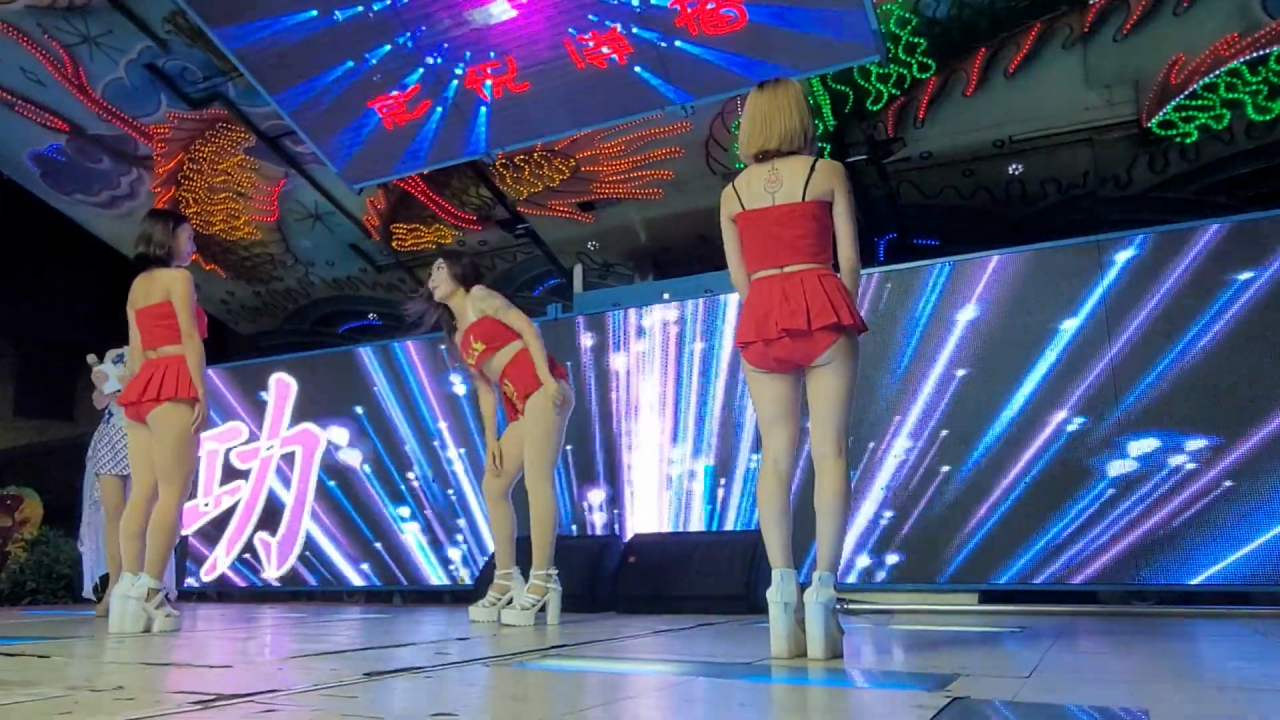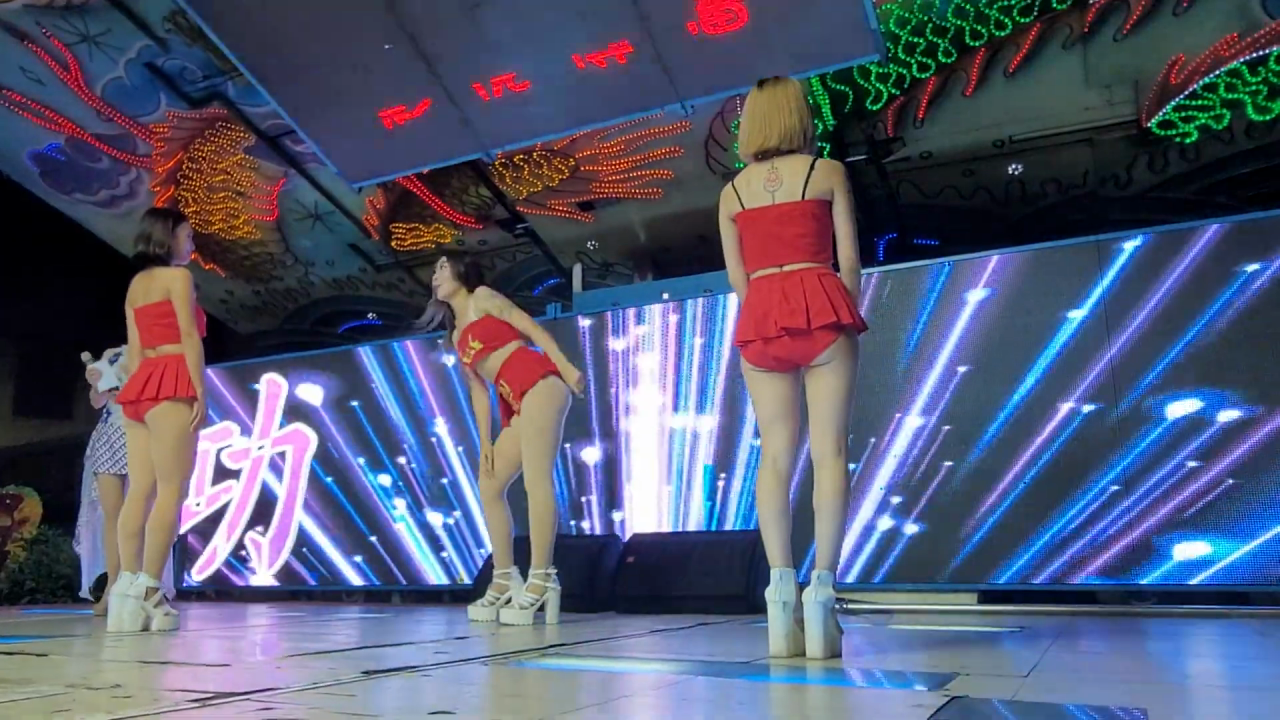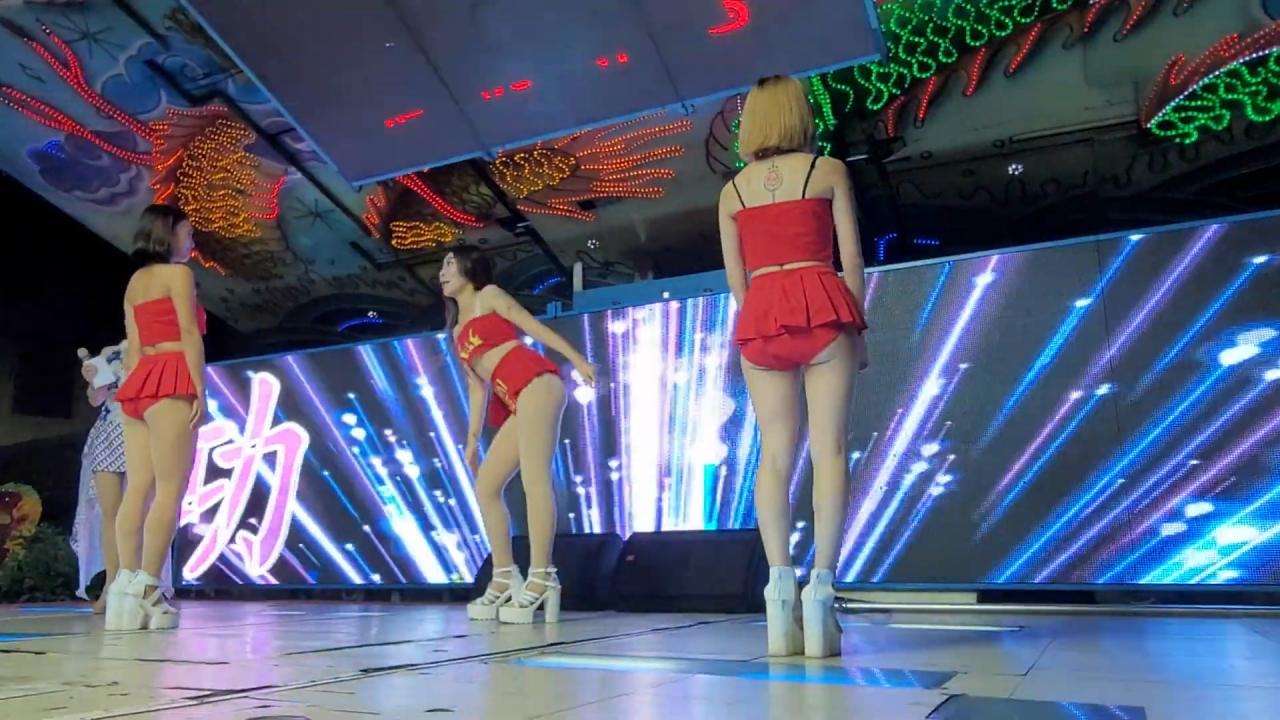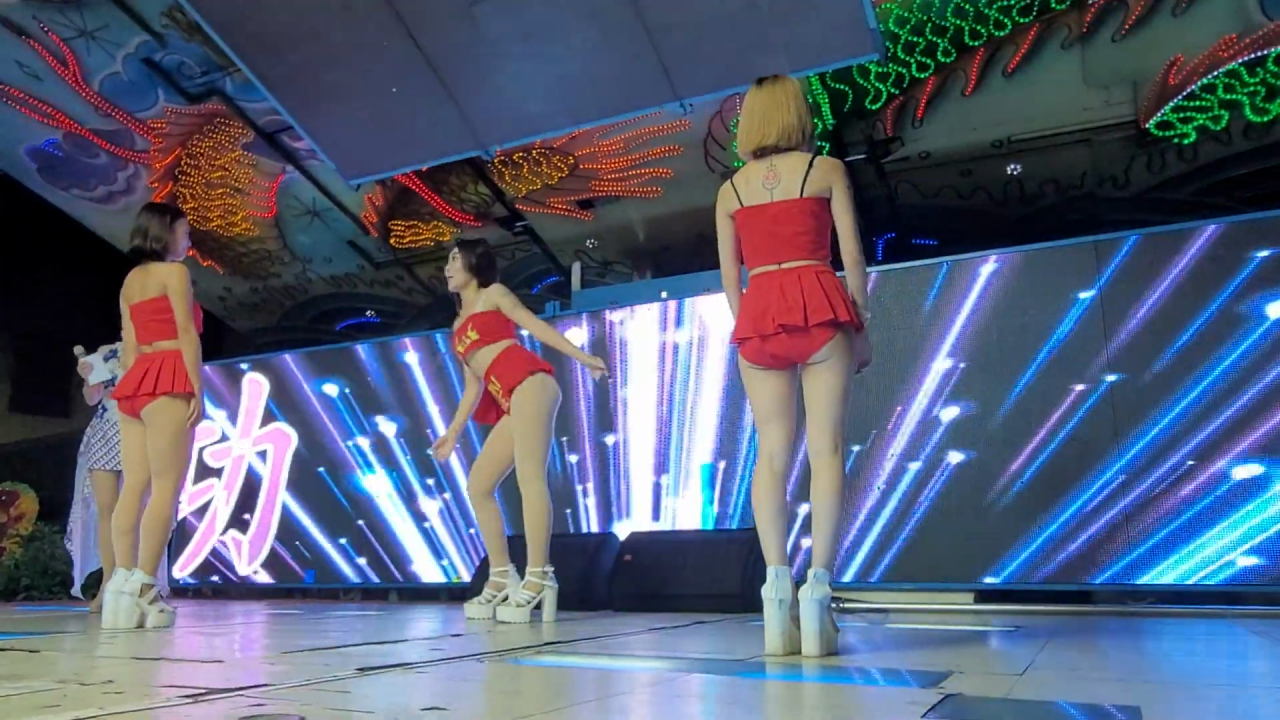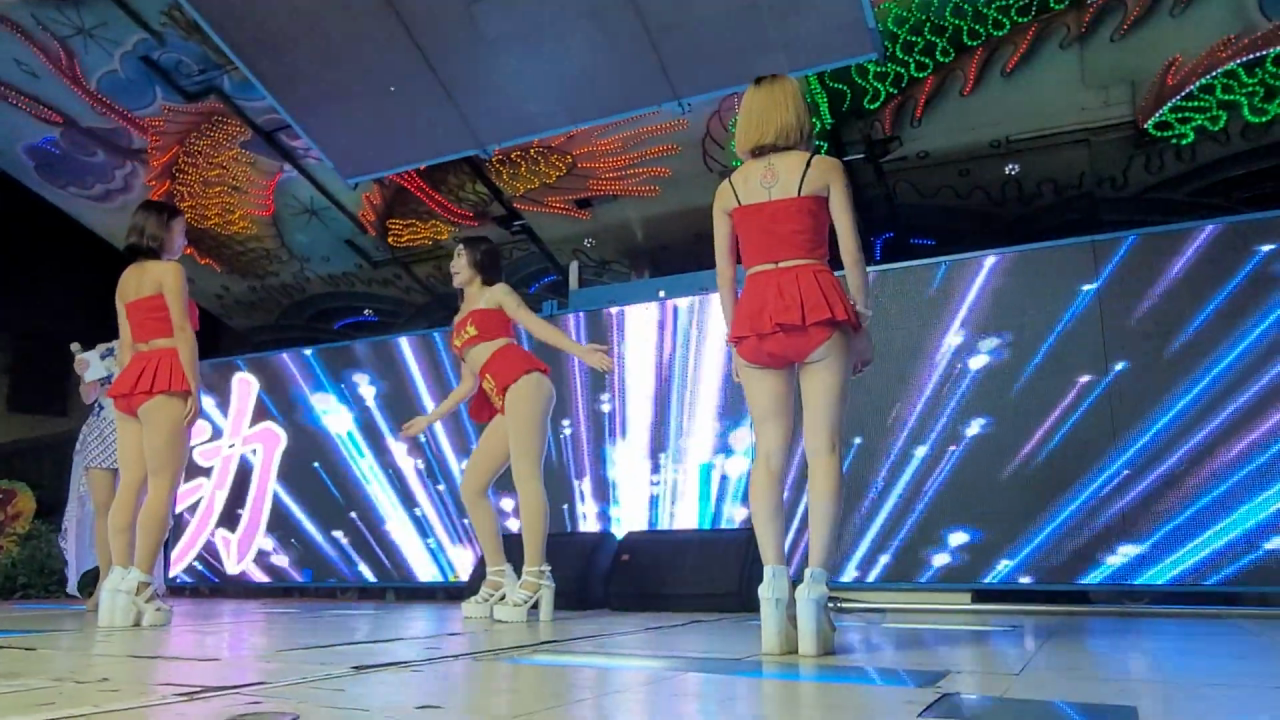
dt=0.1s
person 1, frame 1
left shoulder: (732, 191)
right shoulder: (827, 172)
left elbow: (739, 275)
right elbow: (849, 260)
right wrist: (846, 322)
left hip: (761, 320)
right hip: (820, 309)
left knee: (776, 456)
right knee: (830, 451)
left ankle: (783, 591)
right ankle: (822, 588)
person 1, frame 2
left shoulder: (732, 191)
right shoulder: (827, 172)
left elbow: (736, 275)
right elbow: (849, 259)
right wrist: (848, 322)
left hip: (761, 319)
right hip: (820, 309)
left knee: (775, 455)
right knee: (830, 451)
left ankle: (782, 591)
right ankle: (822, 588)
person 1, frame 3
left shoulder: (732, 190)
right shoulder: (829, 170)
left elbow: (735, 274)
right elbow: (851, 256)
right wrist: (857, 323)
left hip: (760, 317)
right hip: (821, 310)
left knee: (775, 454)
right knee: (828, 449)
left ankle: (781, 589)
right ankle: (821, 587)
person 1, frame 4
left shoulder: (730, 189)
right shoulder: (827, 169)
left elbow: (729, 272)
right elbow: (852, 254)
right wrist: (859, 321)
left hip: (758, 316)
right hip: (818, 308)
left knee: (771, 453)
right knee: (825, 448)
left ankle: (778, 588)
right ankle: (817, 586)
person 1, frame 5
left shoulder: (728, 188)
right shoulder: (825, 168)
left elbow: (724, 272)
right elbow: (852, 252)
left wrist: (735, 333)
right wrist: (861, 322)
left hip: (755, 314)
right hip: (816, 308)
left knee: (768, 452)
right knee: (822, 448)
left ankle: (774, 587)
right ankle: (815, 585)
person 2, frame 1
left shoulder: (137, 285)
right shoulder: (178, 277)
left elbow: (135, 349)
right elbow: (190, 336)
left wrist: (140, 390)
right wrist: (201, 393)
left hip: (141, 389)
right hip: (172, 385)
left knee: (143, 493)
right knee: (172, 492)
left ankle: (130, 588)
right ankle: (148, 593)
person 2, frame 2
left shoulder: (136, 284)
right shoulder: (177, 276)
left elbow: (134, 347)
right elbow: (189, 336)
left wrist: (139, 389)
right wrist: (200, 392)
left hip: (141, 388)
right hip: (171, 384)
left knee: (140, 491)
right knee: (171, 491)
left ankle: (128, 587)
right ankle: (147, 592)
person 2, frame 3
left shoulder: (135, 281)
right shoulder: (178, 273)
left elbow: (132, 345)
right elbow: (189, 334)
left wrist: (137, 388)
right wrist: (200, 390)
left hip: (138, 386)
right hip: (170, 383)
left knee: (138, 489)
right knee: (169, 489)
left ankle: (127, 585)
right ankle: (146, 590)
person 2, frame 4
left shoulder: (130, 279)
right shoulder: (174, 271)
left elbow: (129, 342)
right elbow: (186, 333)
left wrist: (134, 385)
right wrist: (197, 389)
left hip: (135, 384)
right hip: (167, 382)
left knee: (134, 487)
right knee: (166, 487)
left ankle: (123, 585)
right ankle: (142, 588)
person 2, frame 5
left shoulder: (126, 277)
right shoulder: (170, 269)
left elbow: (125, 341)
right elbow: (183, 331)
left wrist: (131, 385)
right wrist: (194, 387)
left hip: (131, 382)
right hip: (164, 379)
left knee: (131, 485)
right knee: (162, 485)
left ankle: (120, 583)
right ankle: (138, 587)
person 3, frame 1
left shoulder: (480, 297)
right shoulder: (458, 337)
left elbow: (528, 328)
right elbow: (486, 390)
left wrist: (547, 374)
right wrist: (492, 439)
left hip: (543, 386)
right hip: (523, 402)
left knee: (537, 480)
right knee: (493, 486)
left ankle: (542, 581)
right ankle: (507, 581)
person 3, frame 2
left shoulder: (483, 298)
right shoulder: (457, 336)
left elbow: (533, 329)
right elbow: (480, 391)
left wrist: (564, 364)
right wrist: (485, 444)
left hip: (540, 385)
right hip: (521, 405)
left knee: (536, 479)
right knee: (489, 487)
left ankle: (541, 580)
right ankle: (505, 581)
person 3, frame 3
left shoulder: (489, 296)
right shoulder: (458, 332)
left elbow: (532, 326)
right elbow: (478, 390)
left wrist: (577, 360)
right wrist: (470, 440)
left hip: (535, 384)
right hip: (516, 403)
left knee: (534, 477)
right knee: (485, 487)
left ankle: (542, 579)
right ankle: (506, 579)
person 3, frame 4
left shoulder: (493, 294)
right shoulder: (459, 326)
left elbow: (535, 325)
right elbow: (473, 386)
left wrist: (580, 355)
right wrist: (453, 431)
left hip: (530, 383)
right hip: (509, 404)
left knee: (529, 477)
right knee: (478, 486)
left ankle: (539, 578)
right ankle: (502, 578)
person 3, frame 5
left shoulder: (498, 293)
right shoulder: (459, 320)
left elbow: (537, 326)
right elbow: (469, 383)
left wrist: (579, 351)
right wrist: (431, 415)
left hip: (524, 381)
right hip: (502, 404)
left knee: (525, 475)
right knee: (471, 487)
left ankle: (535, 577)
right ankle: (500, 577)
person 4, frame 1
right shoulder: (112, 357)
right elbow: (99, 403)
right wrist: (98, 385)
right hip: (111, 438)
right knee: (111, 513)
right ankle: (112, 586)
person 4, frame 2
right shoulder: (110, 356)
right elbow: (97, 402)
right wrist: (96, 384)
right hip: (108, 438)
right knee: (110, 512)
right ankle: (112, 585)
person 4, frame 3
right shoulder: (108, 354)
right elbow: (95, 400)
right wrist: (91, 381)
right hip: (107, 436)
right knee: (108, 510)
right ankle: (110, 584)
person 4, frame 4
right shoulder: (104, 352)
right elbow: (91, 399)
right wrist: (88, 378)
right hip: (103, 434)
right knee: (105, 508)
right ankle: (107, 582)
person 4, frame 5
right shoulder: (101, 351)
right elbow: (88, 397)
right wrist: (84, 376)
right hip: (100, 432)
right knee: (101, 507)
right ankle: (104, 581)
